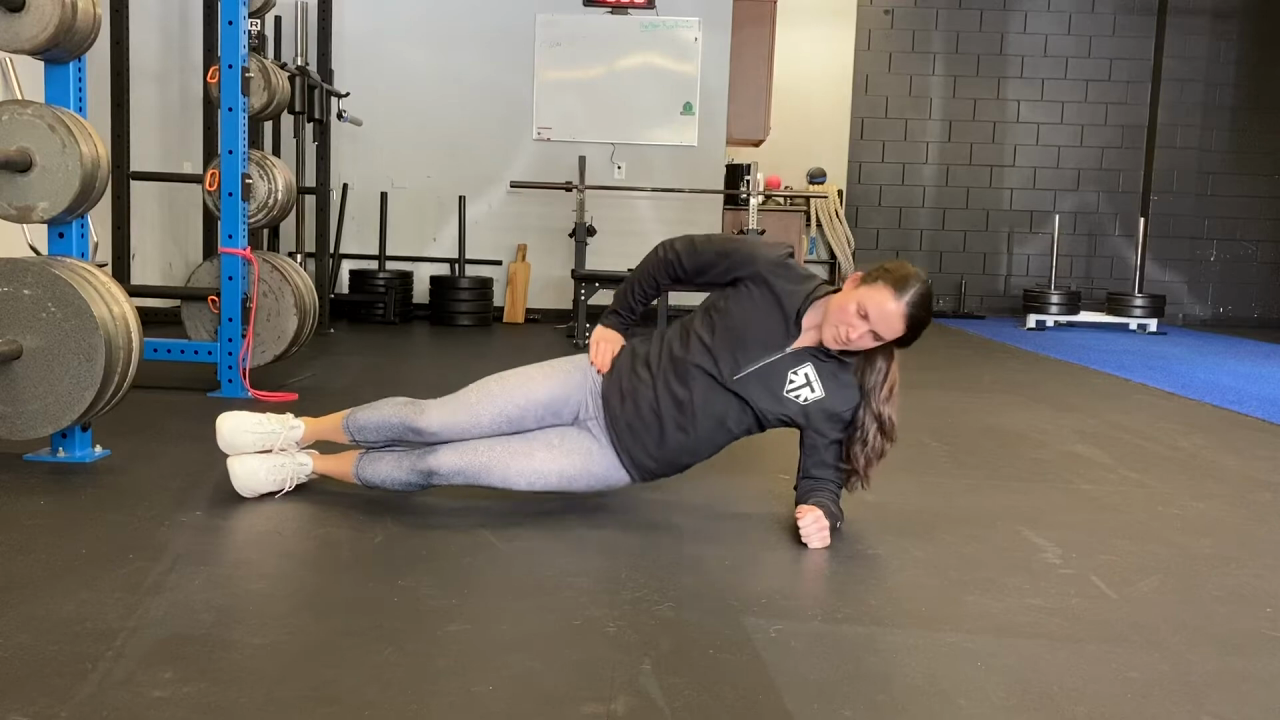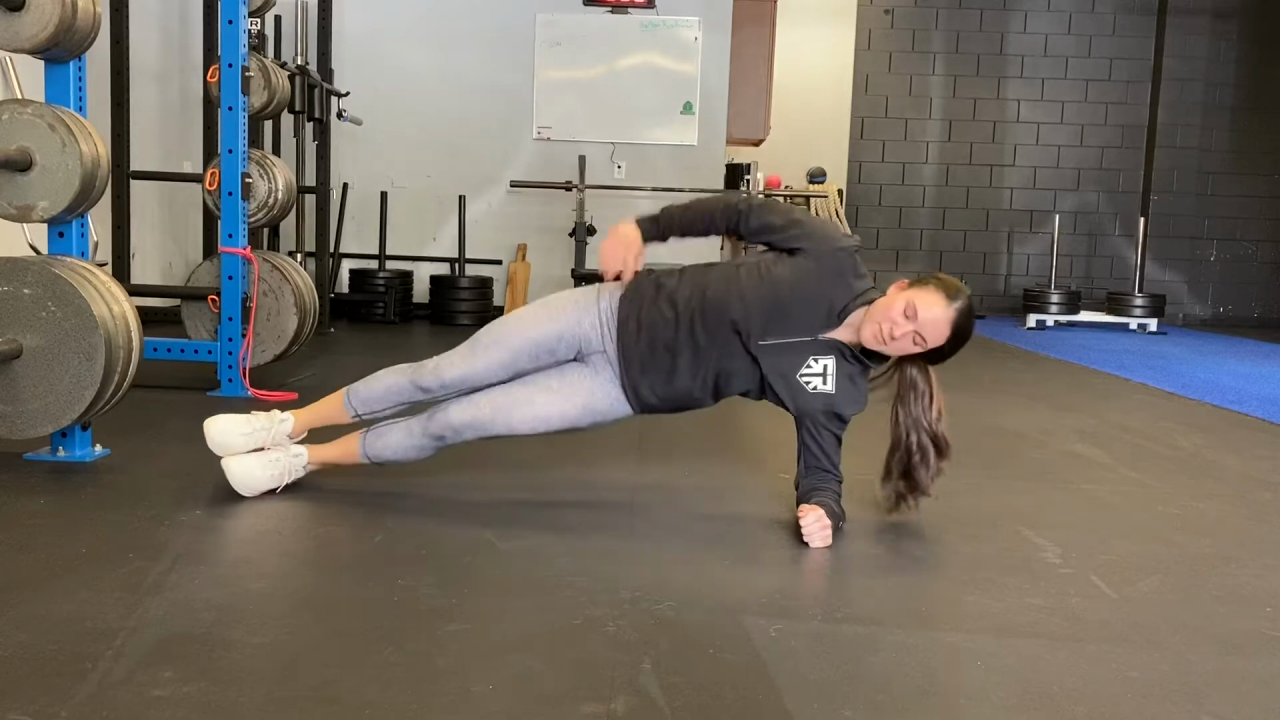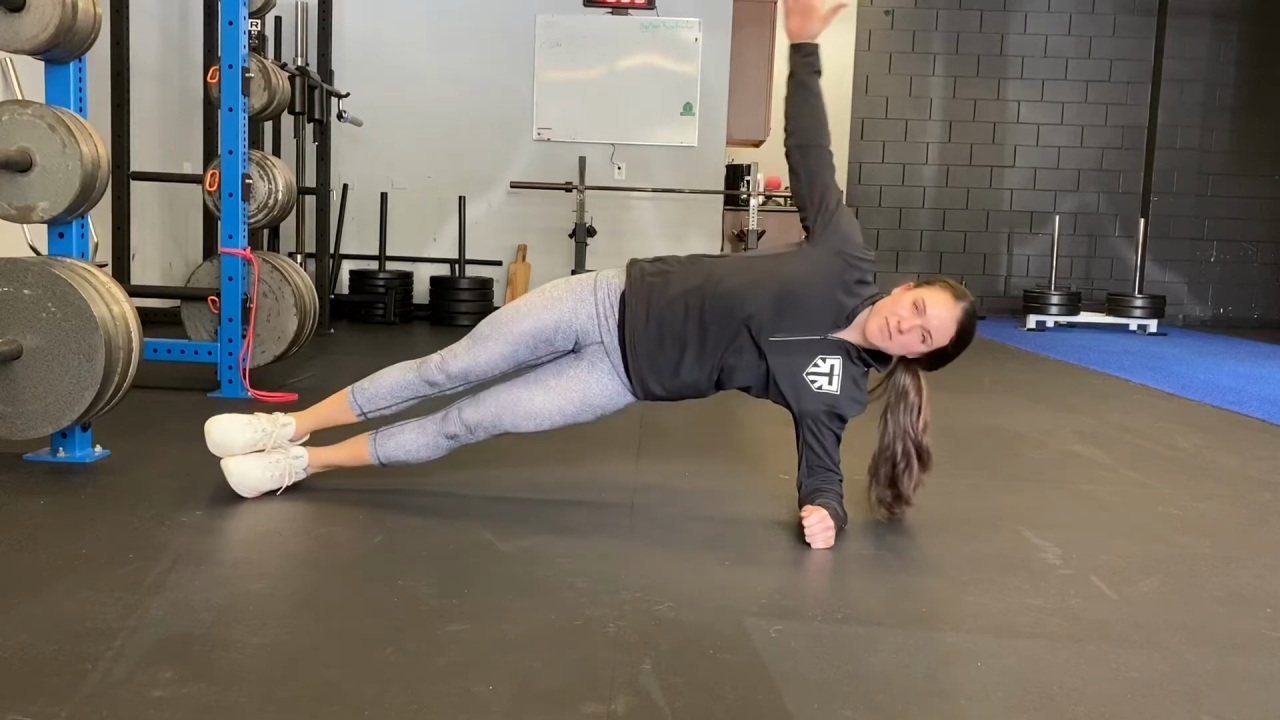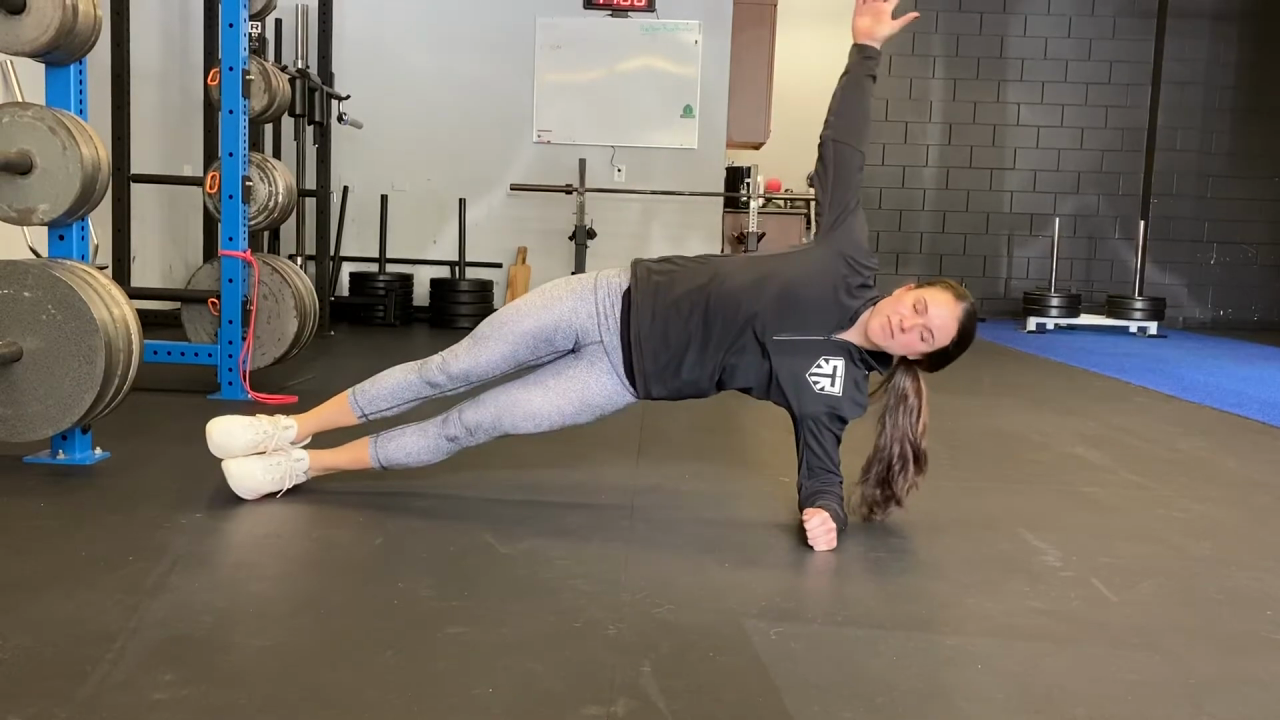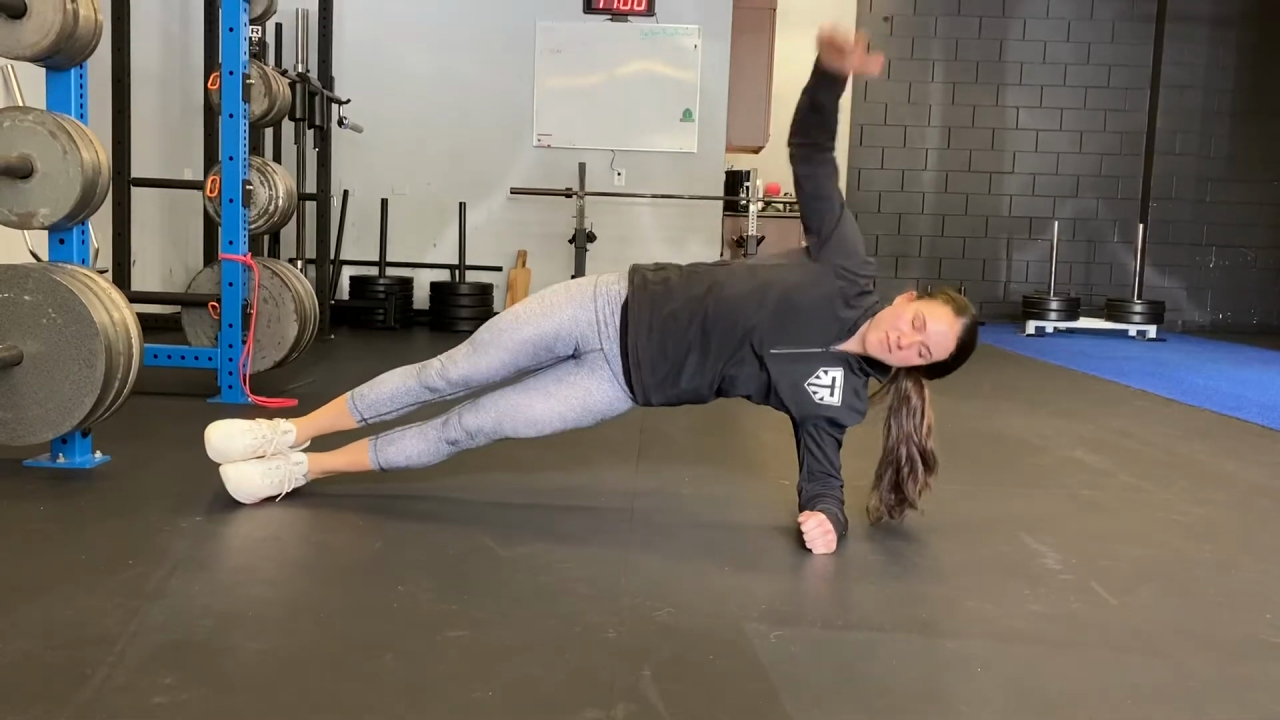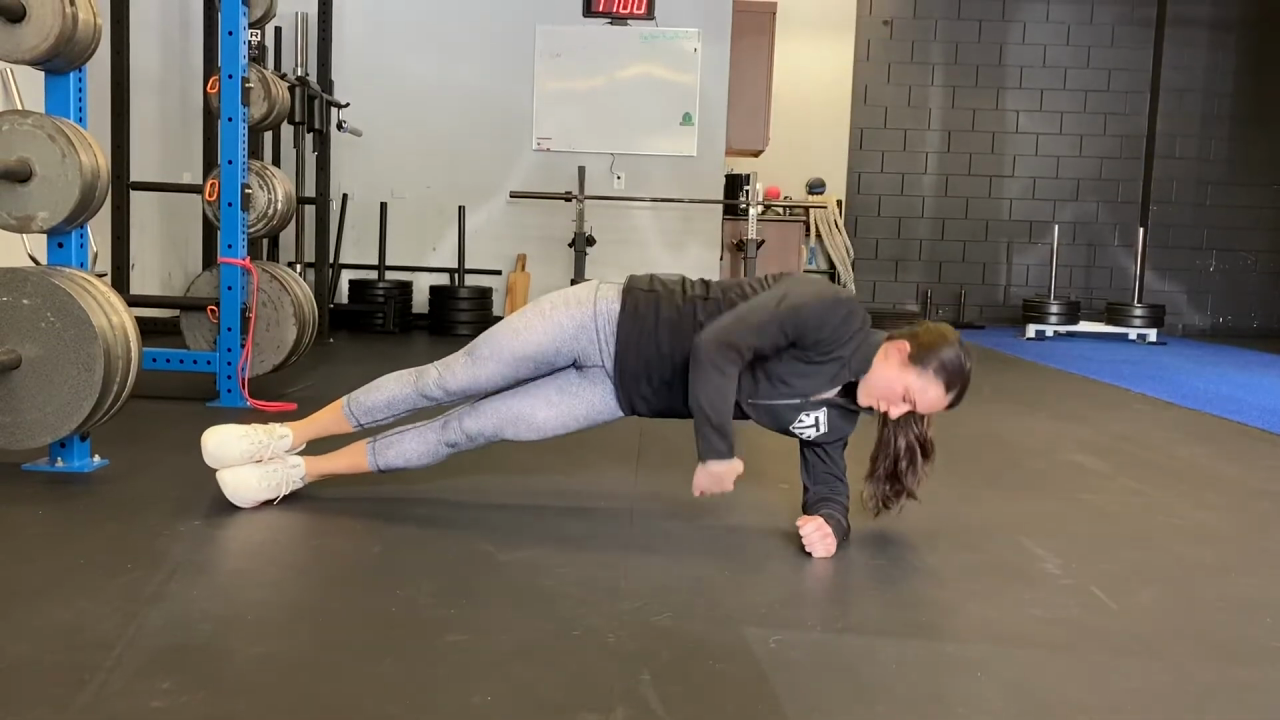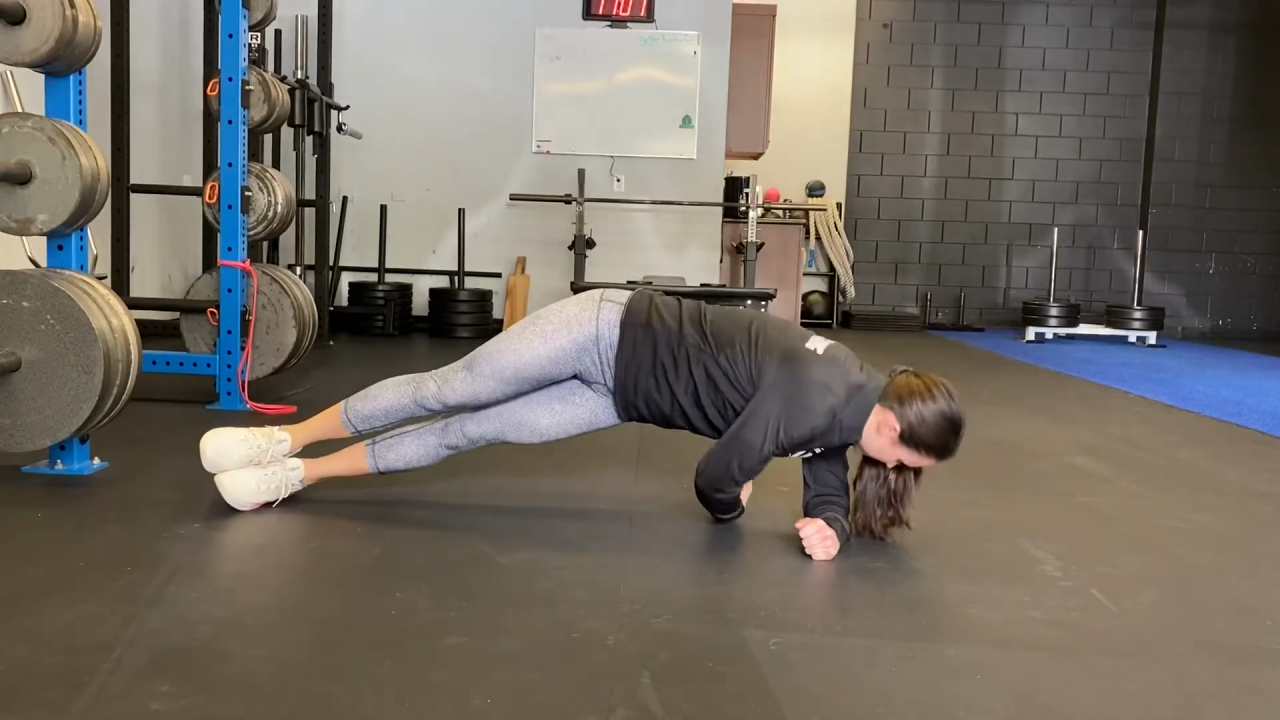
dt=0.4s
person 1, frame 1
left shoulder: (838, 393)
right shoulder: (774, 271)
left elbow: (823, 470)
right elbow: (672, 257)
left wrist: (819, 510)
right wrist: (614, 322)
left hip: (623, 456)
right hip: (607, 384)
left knee: (442, 465)
right knee: (432, 421)
left ankle: (304, 468)
right ankle: (298, 428)
person 1, frame 2
left shoulder: (839, 387)
right shoulder: (837, 260)
left elbow: (820, 463)
right elbow: (738, 210)
left wrist: (819, 507)
right wrist: (643, 229)
left hip: (627, 386)
right hip: (613, 313)
left knee: (458, 422)
right knee: (439, 376)
left ankle: (303, 461)
right ankle: (287, 424)
person 1, frame 3
left shoulder: (836, 387)
right shoulder: (846, 262)
left elbow: (820, 459)
right elbow: (809, 155)
left wrist: (822, 512)
left hip: (627, 375)
right hip: (613, 300)
left knee: (464, 424)
right knee: (446, 372)
left ankle: (302, 465)
right ankle: (289, 428)
person 1, frame 4
left shoulder: (836, 387)
right shoulder: (852, 265)
left elbow: (820, 462)
right elbow: (839, 149)
left wrist: (823, 513)
left hip: (628, 374)
right hip: (615, 299)
left knee: (468, 426)
right knee: (447, 373)
left ankle: (304, 466)
right ankle: (289, 429)
person 1, frame 5
left shoulder: (838, 396)
right shoulder: (848, 276)
left elbow: (821, 467)
right elbow: (810, 156)
left wrist: (821, 516)
right wrist: (832, 68)
left hip: (626, 381)
right hip: (614, 309)
left knee: (466, 427)
right knee: (444, 378)
left ankle: (302, 470)
right ankle: (290, 435)
person 1, frame 6
left shoulder: (835, 412)
right shoulder: (834, 315)
left elbow: (825, 477)
right elbow: (716, 344)
left wrist: (824, 520)
right wrist: (717, 449)
left hip: (623, 393)
right hip: (611, 320)
left knee: (469, 429)
right knee: (445, 383)
left ankle: (300, 473)
right ankle: (287, 435)
person 1, frame 7
left shoulder: (839, 421)
right shoulder: (818, 390)
left elbow: (826, 482)
right elbow: (717, 477)
left wrist: (827, 526)
right wrist: (730, 512)
left hip: (617, 398)
right hip: (608, 332)
left knee: (467, 432)
right knee: (446, 391)
left ankle: (298, 474)
right ankle: (285, 438)
